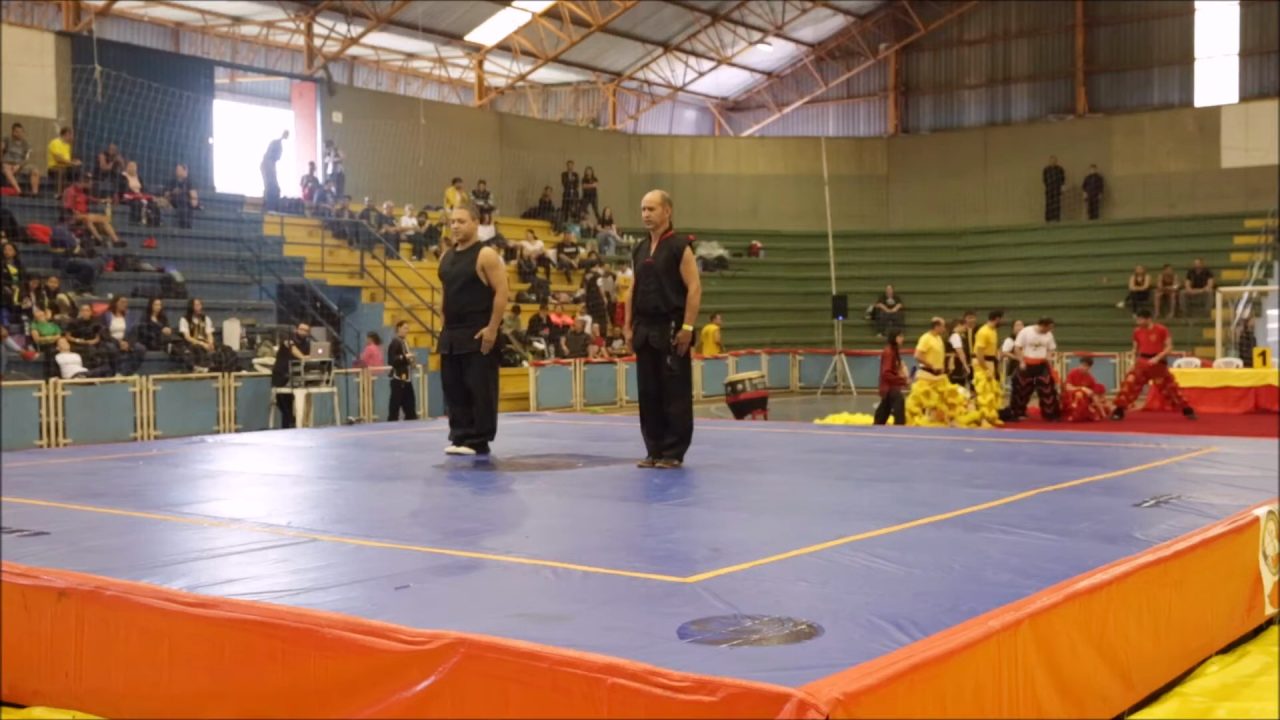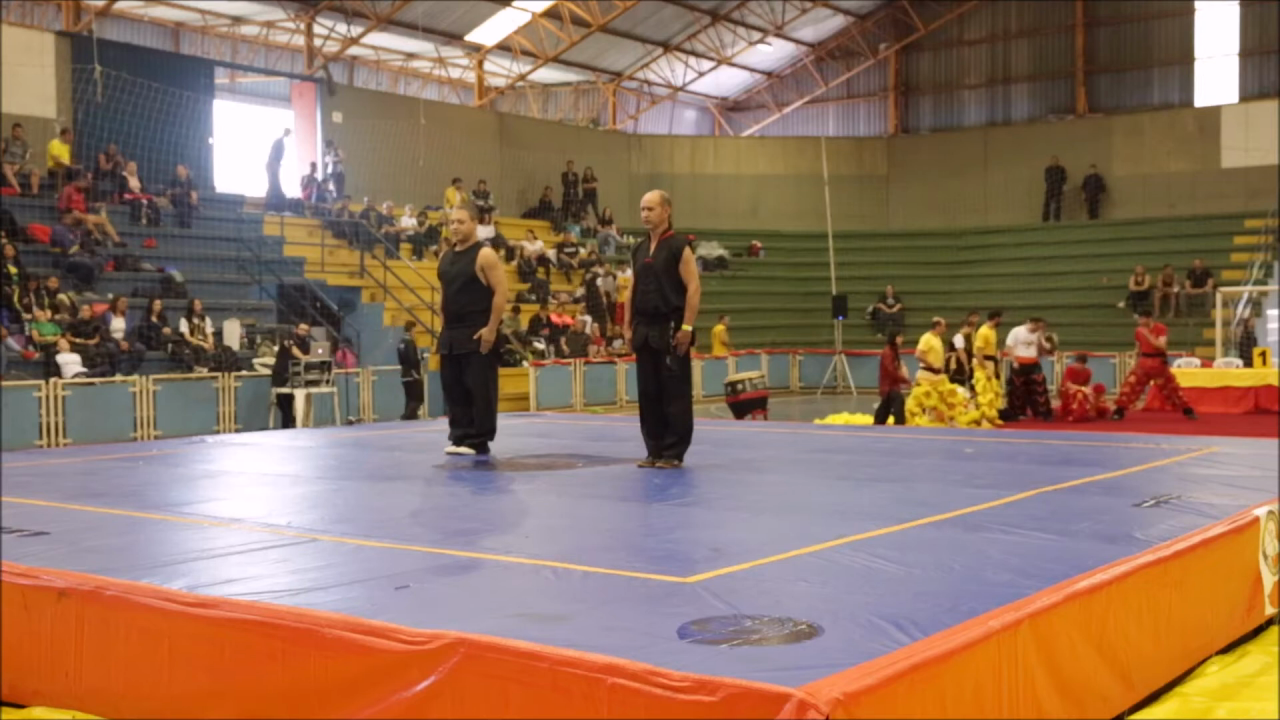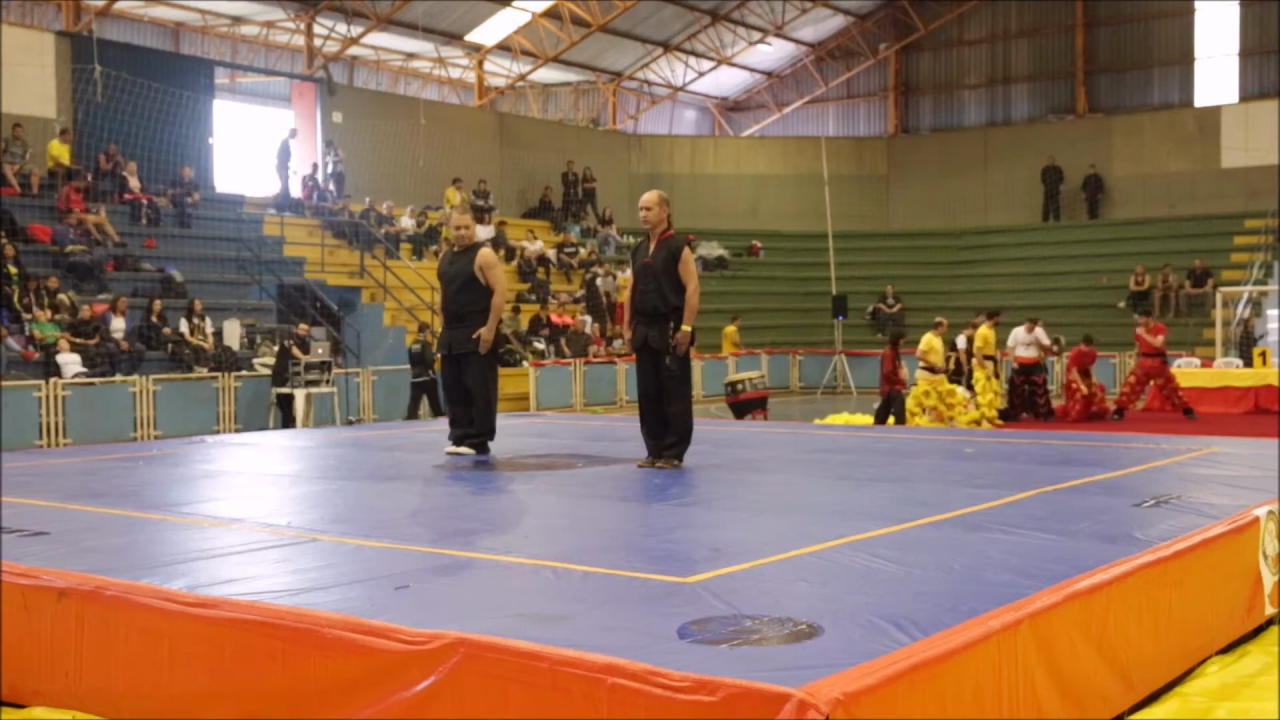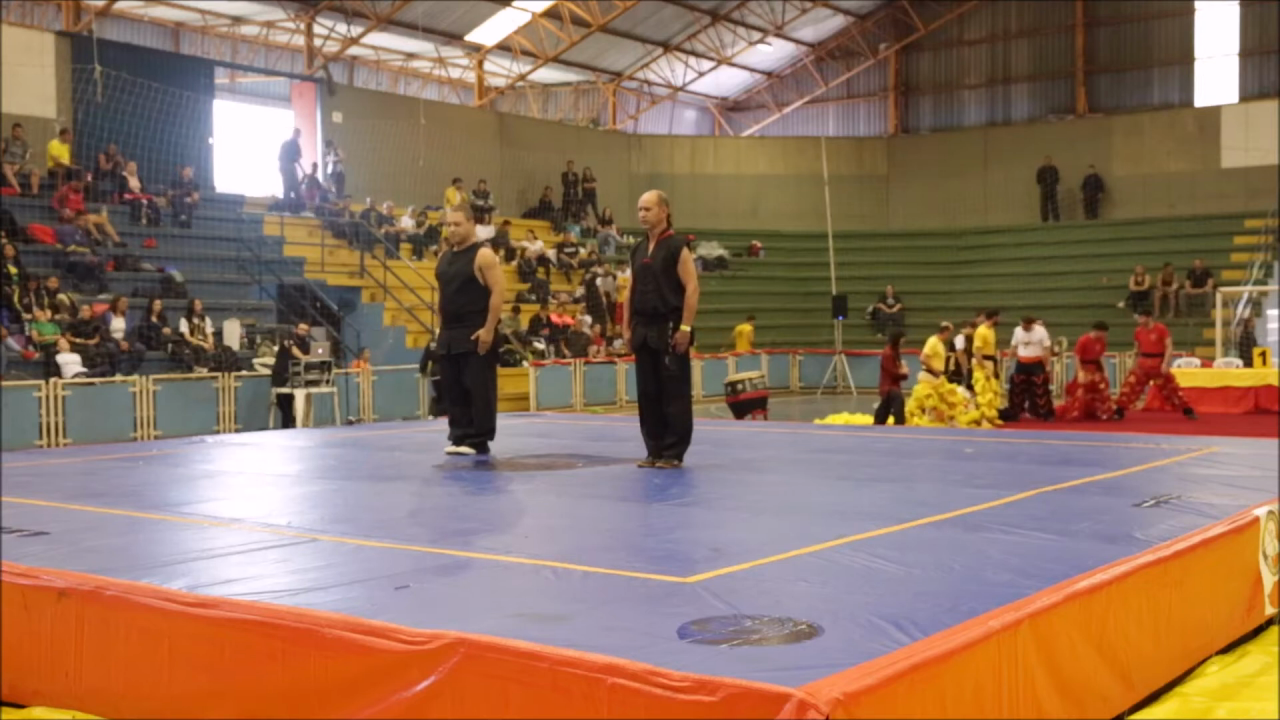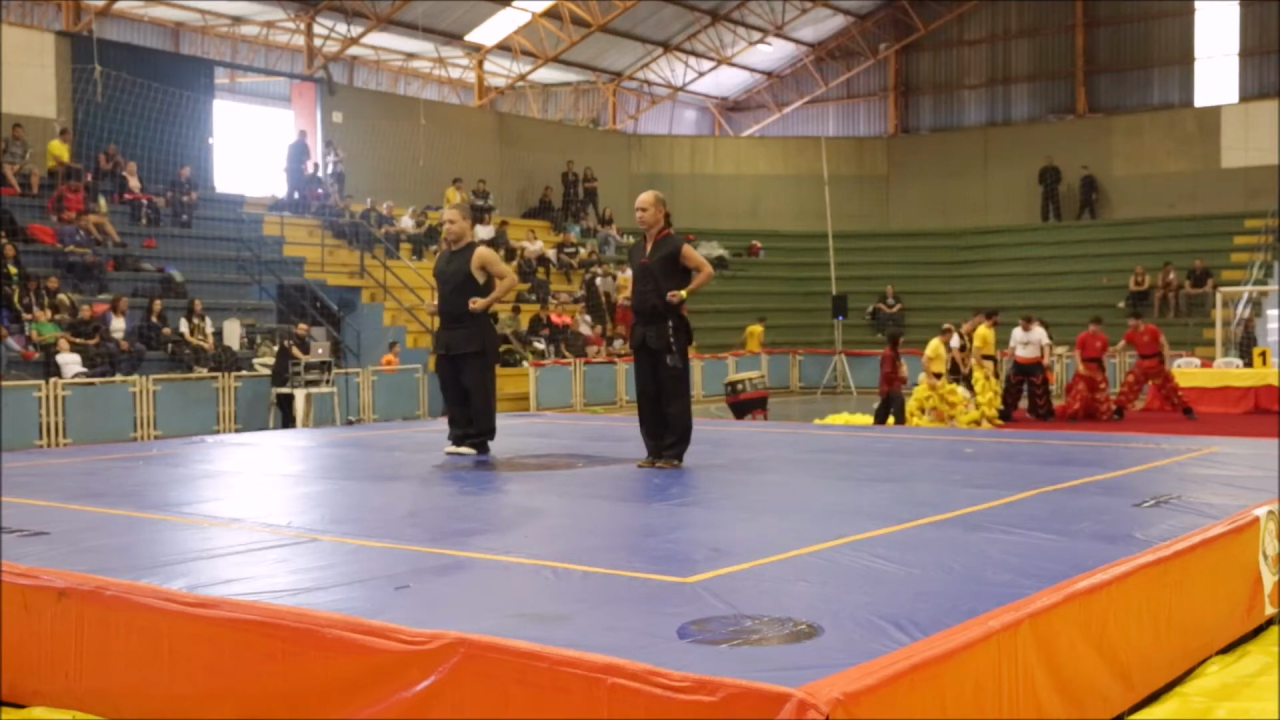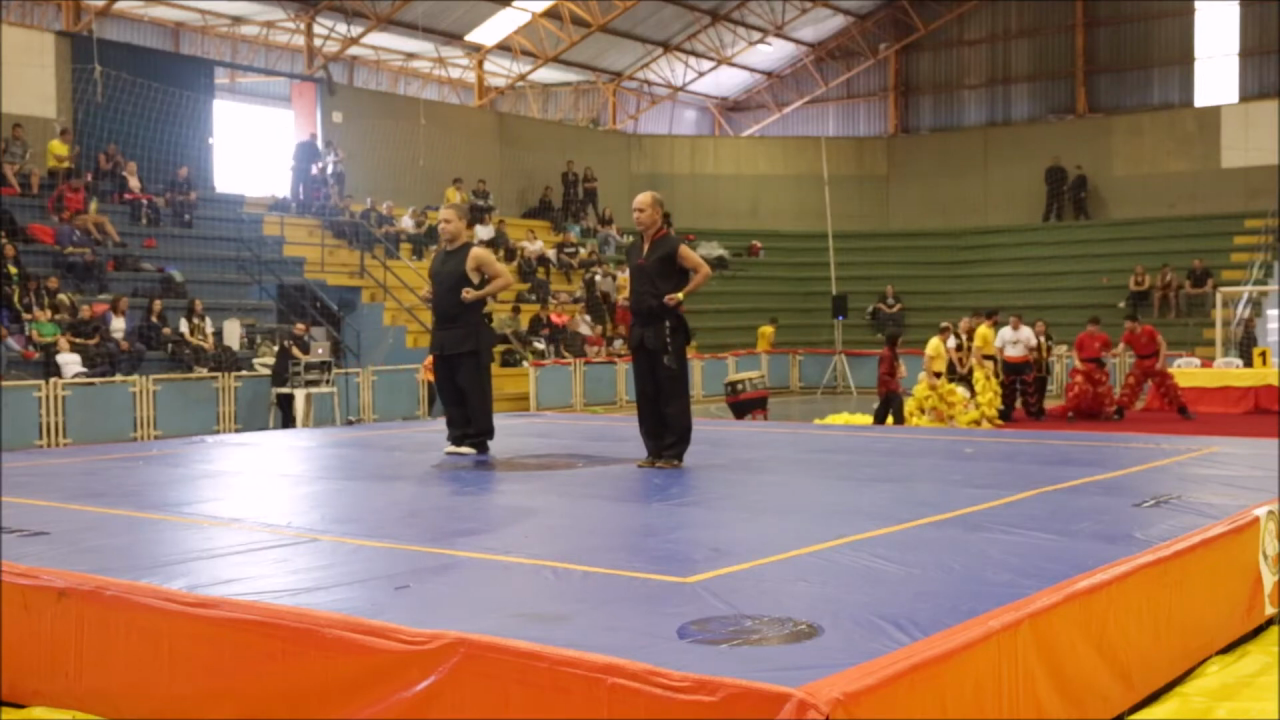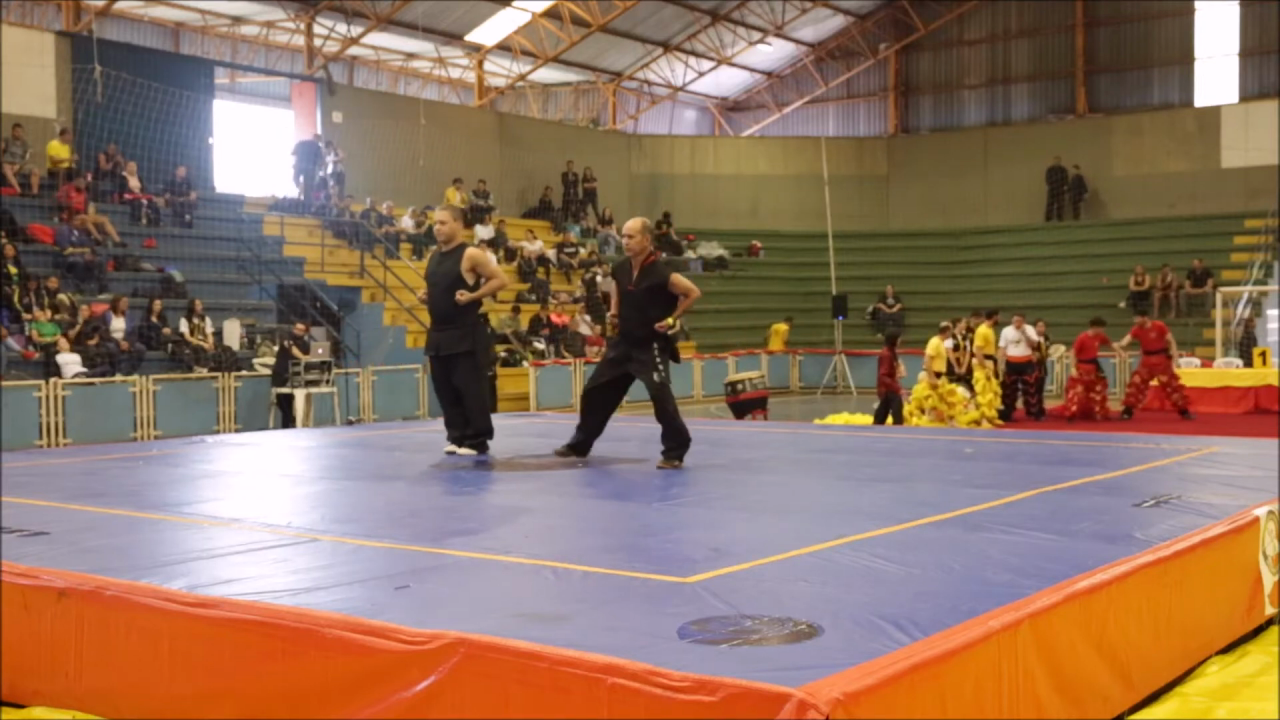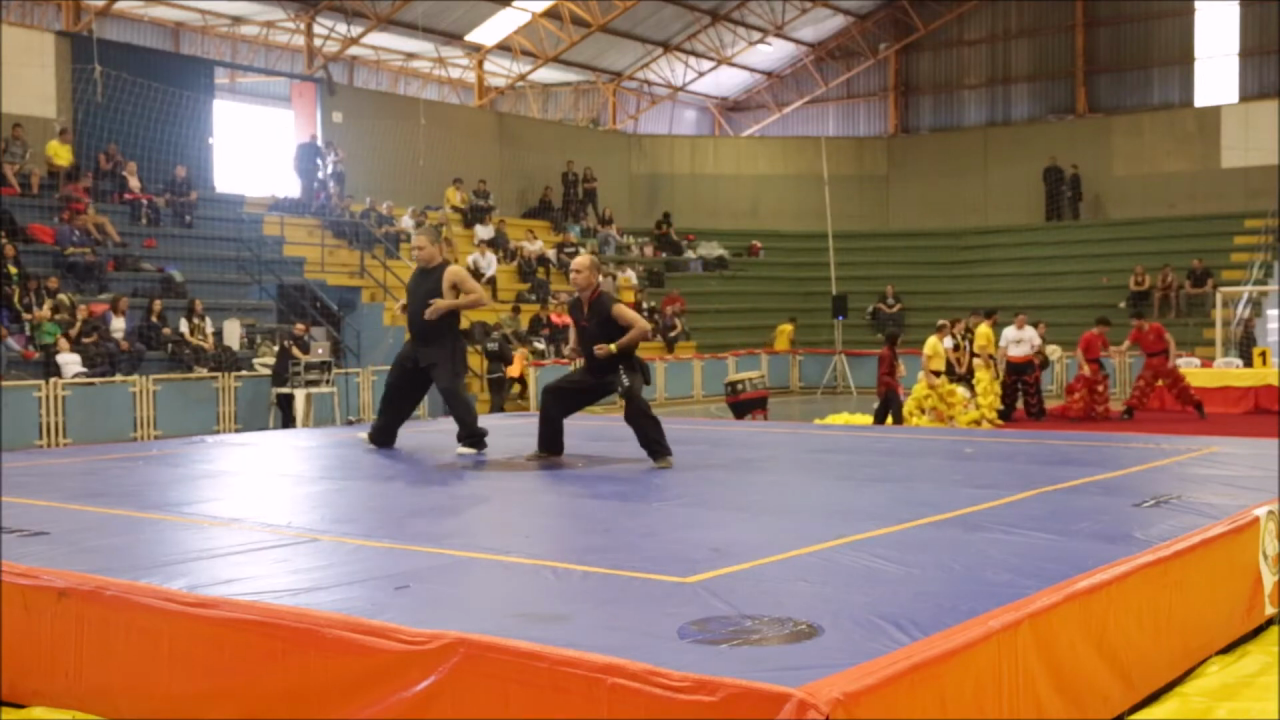
dt=0.4s
person 1, frame 1
left shoulder: (680, 247)
right shoulder: (640, 250)
left elbow: (694, 289)
left wrist: (687, 327)
right wrist: (628, 325)
left hip: (670, 328)
right hip: (645, 329)
left knee: (675, 393)
right knee: (648, 392)
left ankle: (673, 452)
right ankle: (654, 450)
person 1, frame 2
left shoulder: (679, 247)
right shoulder: (639, 250)
left elbow: (693, 289)
left wrist: (686, 328)
right wrist: (628, 325)
left hip: (670, 328)
right hip: (644, 329)
left knee: (674, 393)
right knee: (648, 393)
left ankle: (673, 452)
right ankle: (654, 450)
person 1, frame 3
left shoulder: (678, 247)
right shoulder: (638, 250)
left elbow: (692, 289)
left wrist: (686, 328)
right wrist: (627, 326)
left hip: (669, 328)
right hip: (644, 330)
left knee: (674, 393)
right knee: (648, 393)
left ankle: (673, 453)
right ankle: (654, 450)
person 1, frame 4
left shoulder: (677, 247)
right shoulder: (637, 250)
left elbow: (692, 289)
left wrist: (685, 328)
right wrist: (627, 326)
left hip: (668, 328)
right hip: (643, 330)
left knee: (674, 393)
right knee: (647, 393)
left ankle: (673, 453)
right ankle: (654, 451)
person 1, frame 5
left shoulder: (676, 246)
right shoulder: (636, 250)
left elbow: (707, 270)
left wrist: (684, 293)
right wrist: (631, 299)
left hip: (668, 328)
right hip: (642, 328)
left knee: (673, 392)
right knee: (646, 392)
left ankle: (673, 452)
right ankle: (654, 450)
person 1, frame 6
left shoulder: (672, 246)
right shoulder: (633, 250)
left elbow: (704, 270)
left wrist: (680, 295)
right wrist: (629, 299)
left hip: (666, 327)
right hip: (640, 328)
left knee: (672, 392)
right knee: (646, 393)
left ankle: (673, 453)
right ankle: (654, 451)
person 1, frame 7
left shoulder: (662, 274)
right shoulder: (620, 269)
left elbow: (693, 293)
left wrist: (671, 320)
right wrist: (615, 310)
left hip: (652, 346)
right hip: (624, 344)
left knee: (660, 394)
right knee: (594, 390)
left ankle: (675, 452)
right ankle: (579, 445)
person 1, frame 8
left shoulder: (609, 306)
right shoulder: (574, 306)
left elbow: (643, 327)
left wrist: (614, 347)
right wrist: (573, 345)
left hip: (621, 367)
right hip: (592, 369)
left knee: (632, 399)
right knee: (552, 393)
left ankle: (661, 453)
right ankle: (549, 447)
person 2, frame 1
left shoulder: (486, 255)
right shoulder: (446, 257)
left elbow: (502, 292)
left wrist: (492, 328)
right wrist: (445, 326)
left hip: (478, 334)
right hip: (450, 334)
left knee: (481, 389)
right knee: (453, 389)
left ankle: (479, 441)
right ankle: (459, 437)
person 2, frame 2
left shoulder: (485, 255)
right shoulder: (445, 257)
left elbow: (501, 292)
left wrist: (491, 328)
right wrist: (444, 325)
left hip: (477, 334)
right hip: (450, 333)
left knee: (480, 389)
right knee: (453, 388)
left ankle: (479, 440)
right ankle: (459, 437)
person 2, frame 3
left shoulder: (484, 255)
right shoulder: (445, 257)
left elbow: (500, 292)
left wrist: (490, 328)
right wrist: (445, 325)
left hip: (476, 333)
right hip: (451, 334)
left knee: (480, 388)
right knee: (453, 388)
left ankle: (479, 440)
right ankle: (459, 437)
person 2, frame 4
left shoulder: (483, 255)
right shoulder: (444, 258)
left elbow: (498, 292)
left wrist: (488, 329)
right wrist: (444, 327)
left hip: (475, 334)
right hip: (449, 334)
left knee: (479, 388)
right knee: (452, 389)
left ankle: (478, 440)
right ankle: (459, 437)
person 2, frame 5
left shoulder: (480, 254)
right shoulder: (443, 257)
left elbow: (510, 279)
left wrist: (487, 301)
right wrist: (436, 306)
left hip: (474, 334)
right hip: (447, 334)
left knee: (478, 388)
right knee: (451, 388)
left ankle: (479, 440)
right ankle: (459, 437)
person 2, frame 6
left shoulder: (476, 254)
right shoulder: (438, 257)
left elbow: (505, 278)
left wrist: (478, 294)
right wrist: (429, 295)
left hip: (469, 333)
right hip: (442, 333)
left knee: (474, 388)
right knee: (447, 389)
left ankle: (477, 440)
right ankle: (458, 437)
person 2, frame 7
left shoulder: (471, 255)
right shoulder: (434, 257)
left elbow: (500, 279)
left wrist: (473, 296)
right wrist: (425, 296)
left hip: (465, 334)
right hip: (438, 334)
left knee: (472, 388)
right knee: (445, 390)
left ankle: (477, 441)
right ankle: (457, 437)
person 2, frame 8
left shoulder: (452, 272)
right shoulder: (417, 272)
left elbow: (481, 297)
left wrist: (449, 305)
right wrist: (405, 305)
left hip: (444, 346)
right hip: (416, 346)
left knee: (450, 388)
right knee: (395, 389)
left ankle: (473, 439)
right ankle: (380, 435)
